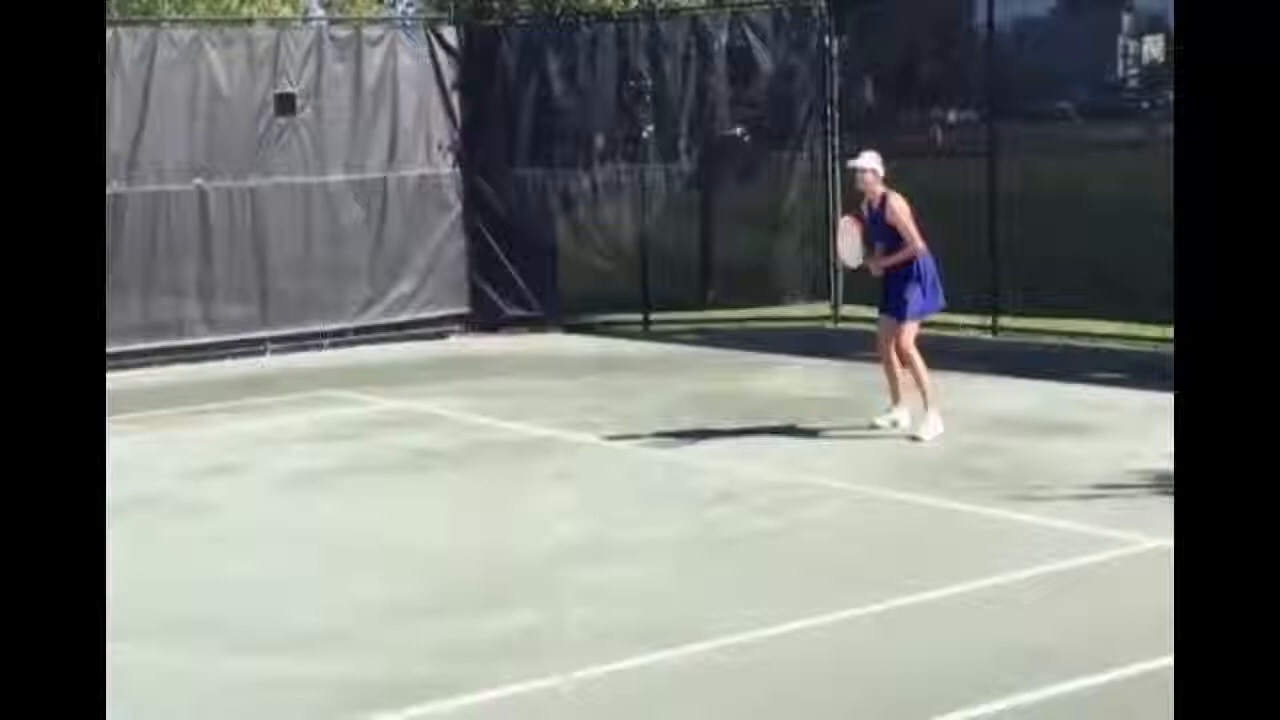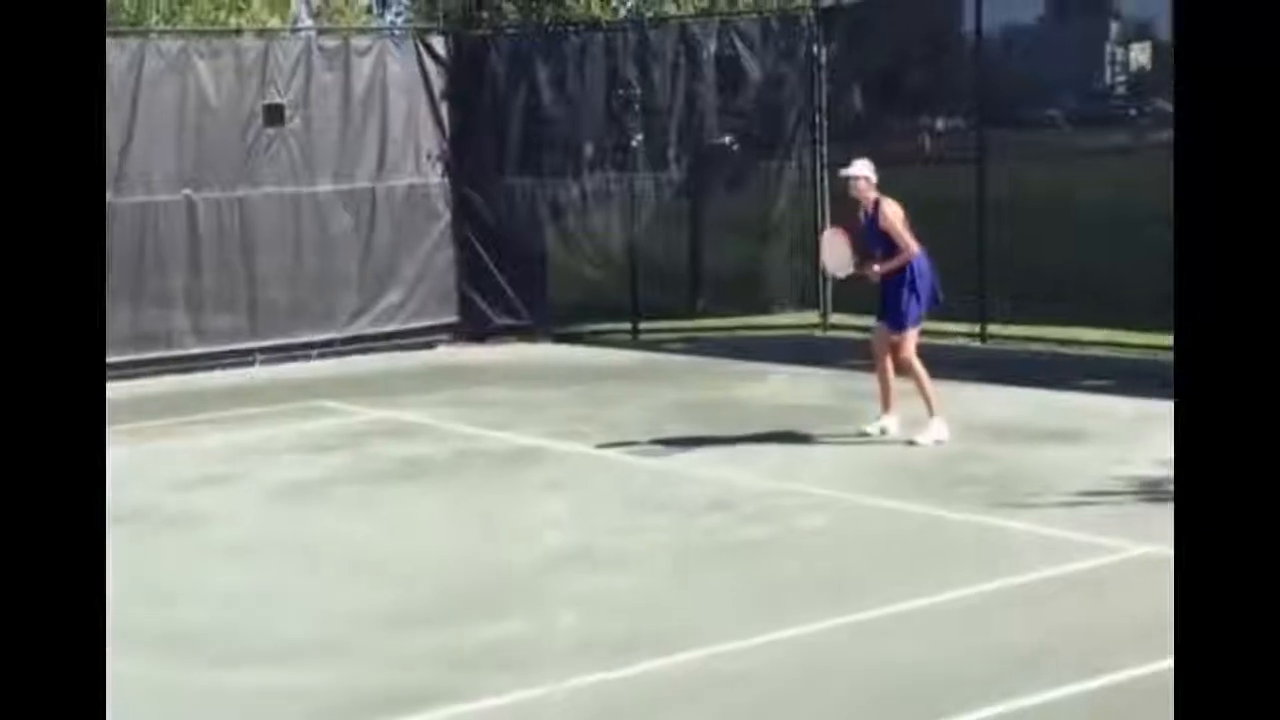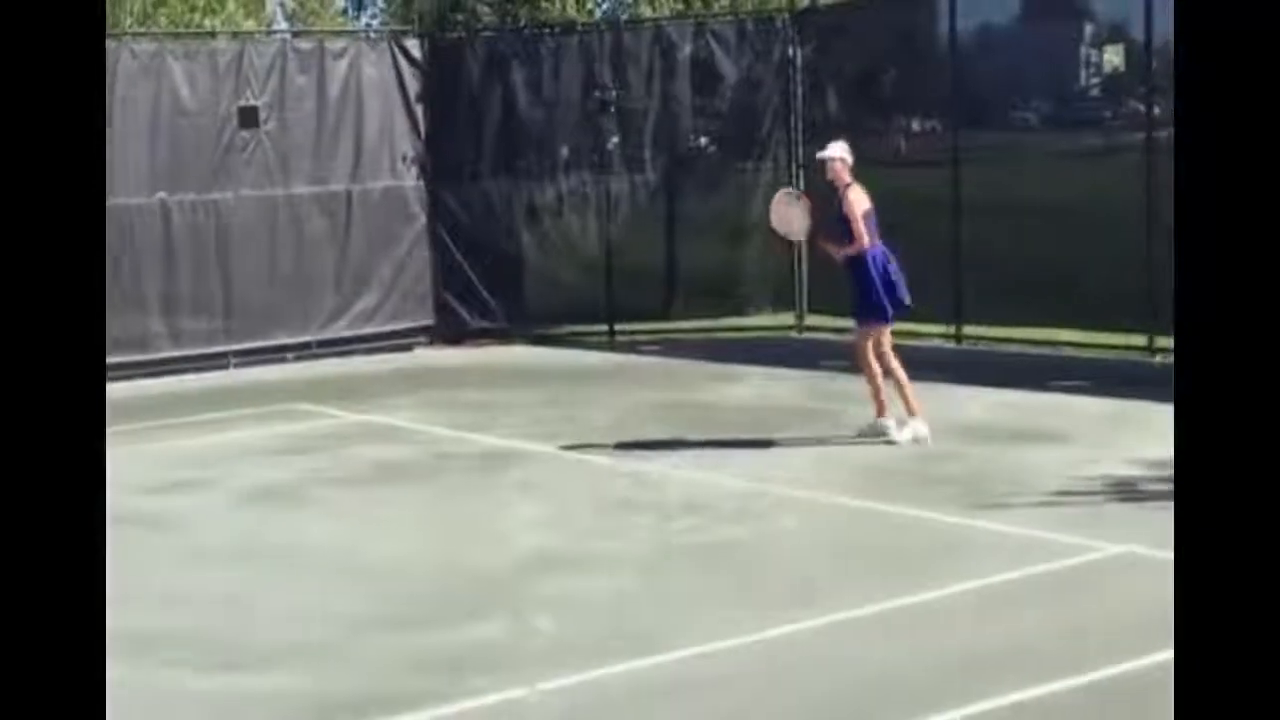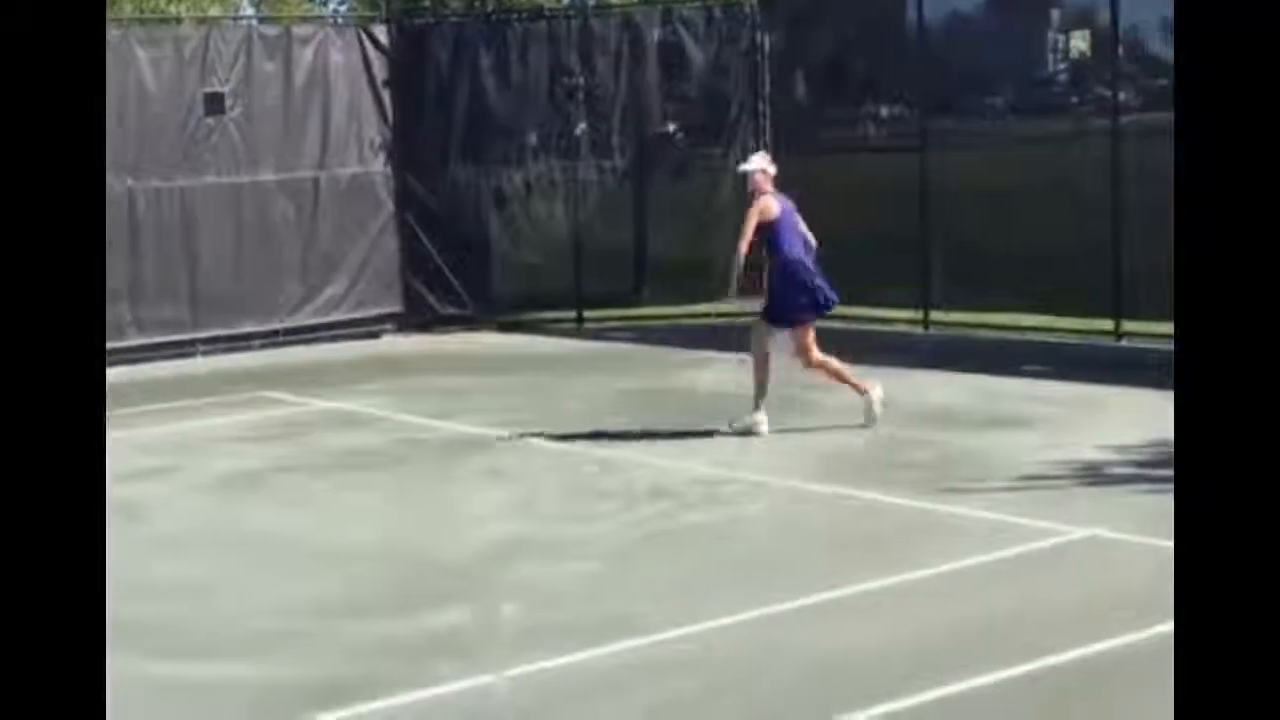
dt=0.4s
person 1, frame 1
left shoulder: (893, 204)
right shoulder: (866, 206)
left elbow: (917, 246)
left wrist: (884, 262)
right wrist: (874, 261)
left hip: (915, 275)
right hip: (894, 277)
left knee: (904, 344)
right knee: (884, 343)
left ankle: (932, 415)
right ankle: (899, 409)
person 1, frame 2
left shoulder: (886, 210)
right shoulder: (863, 213)
left elbow: (911, 250)
left wrist: (881, 268)
right wrist: (871, 268)
left hip: (911, 280)
right hip: (894, 282)
left knee: (905, 354)
right knee: (880, 347)
left ankle: (937, 423)
right ankle: (888, 417)
person 1, frame 3
left shoulder: (851, 195)
right shoulder: (848, 193)
left elbow: (864, 243)
left wrist: (837, 251)
right wrist: (834, 246)
left hip: (873, 277)
right hip: (867, 277)
left knee: (882, 353)
right knee: (863, 349)
left ankle: (915, 421)
right ankle: (883, 417)
person 1, frame 4
left shoulder: (760, 204)
right shoulder: (784, 204)
left elbow: (741, 250)
right elbow: (810, 241)
left wrist: (734, 283)
left hip: (793, 284)
right hip: (787, 284)
left knee: (810, 358)
right knee: (758, 339)
left ankle: (868, 392)
right ankle: (758, 415)
